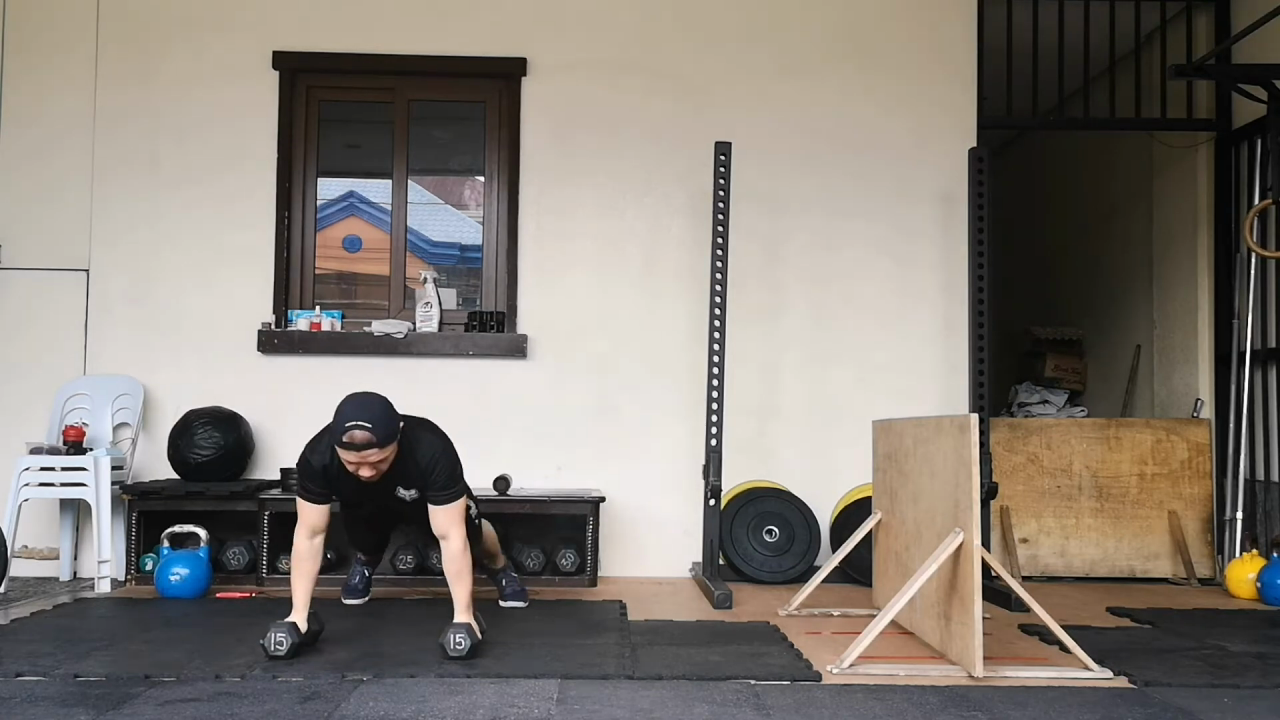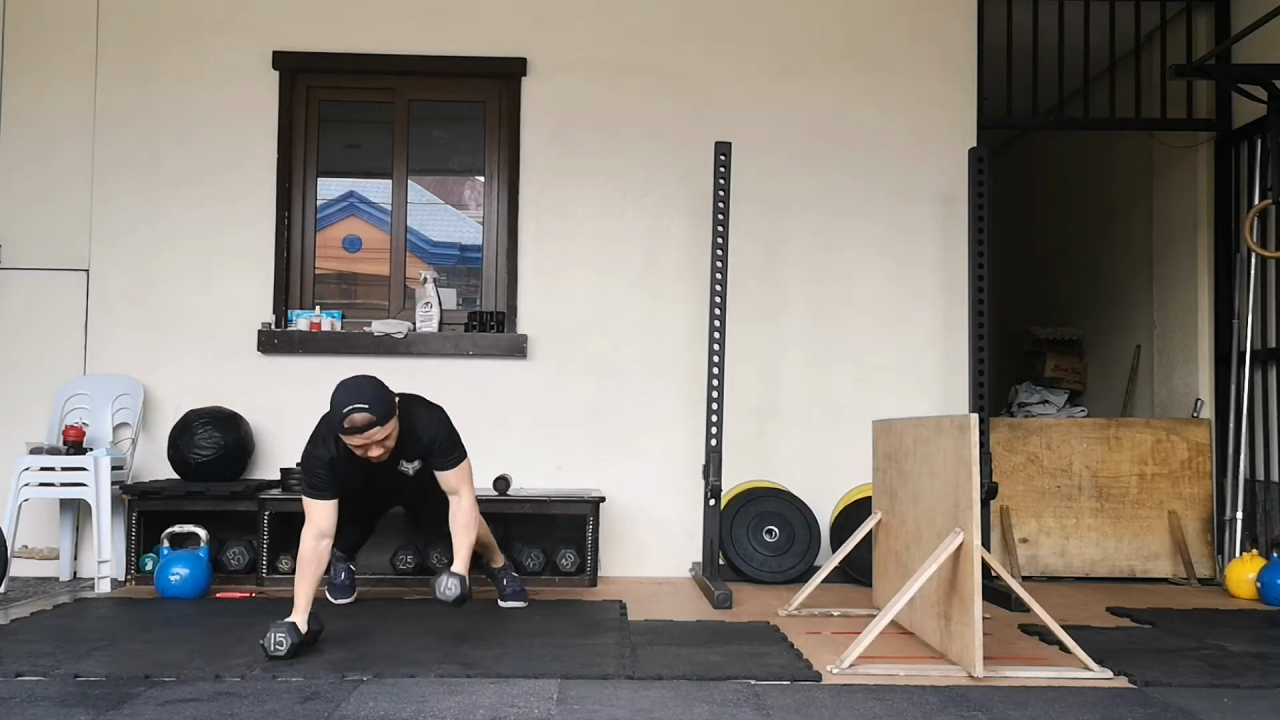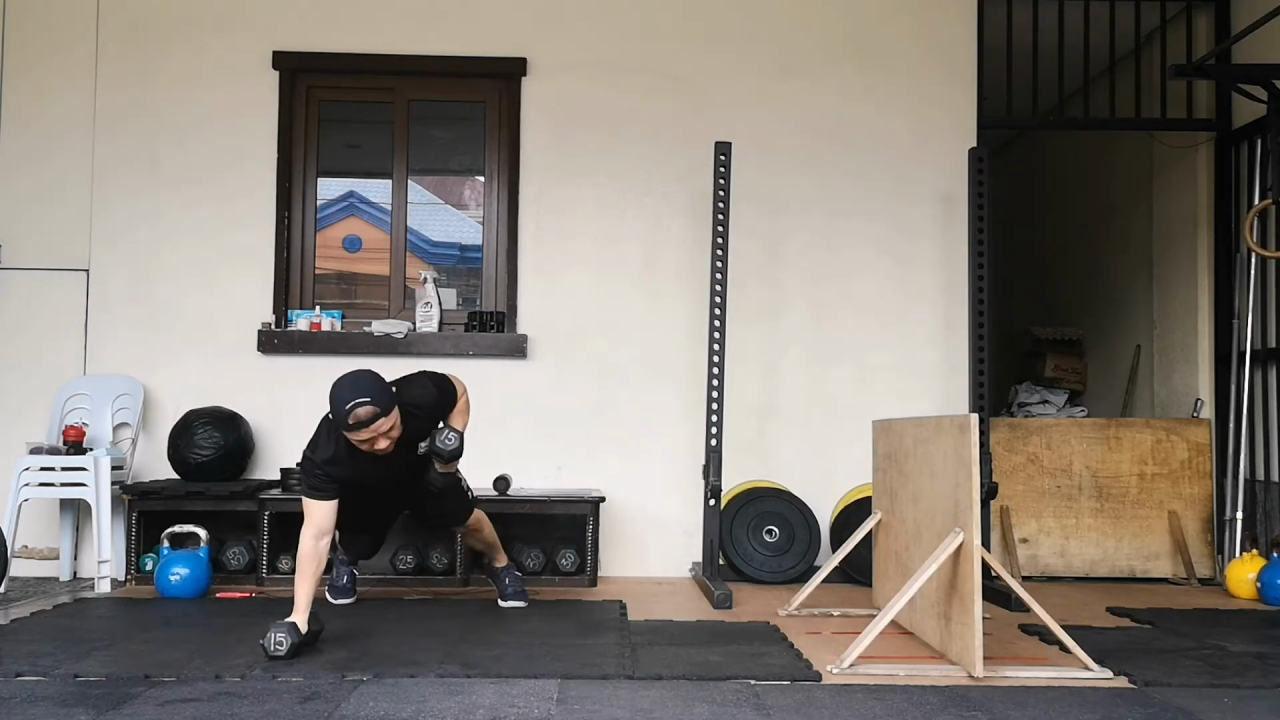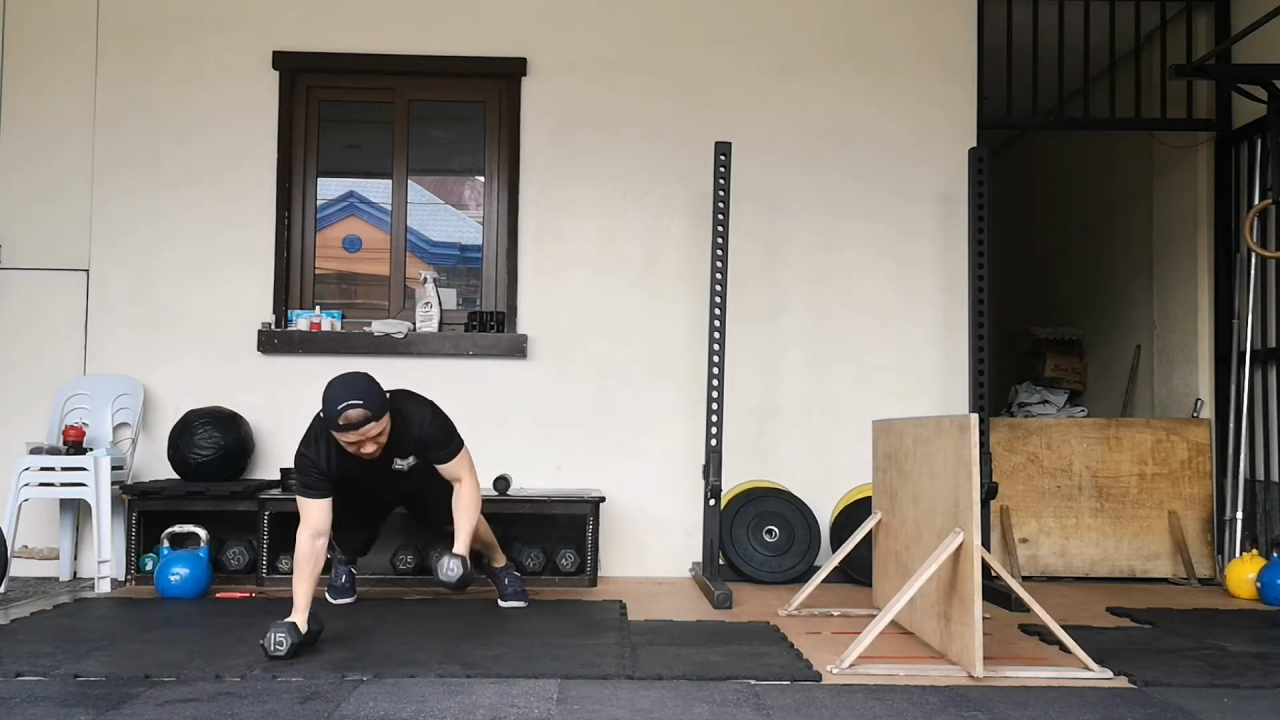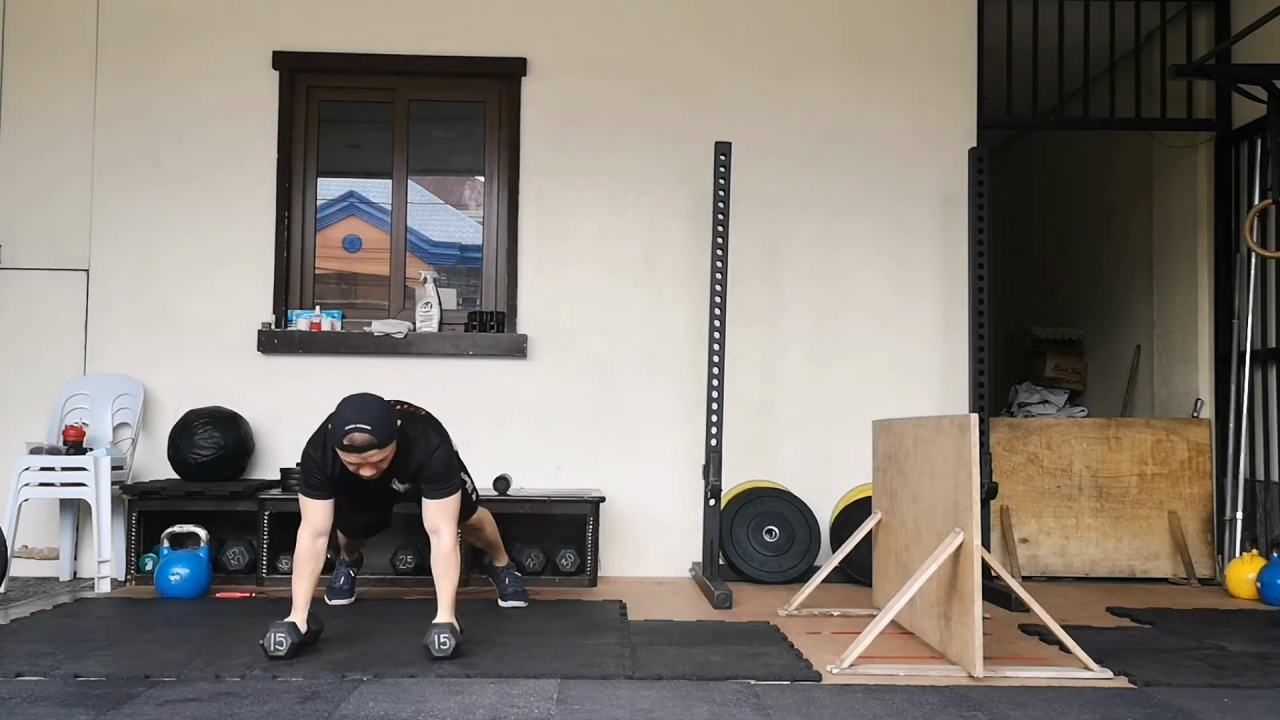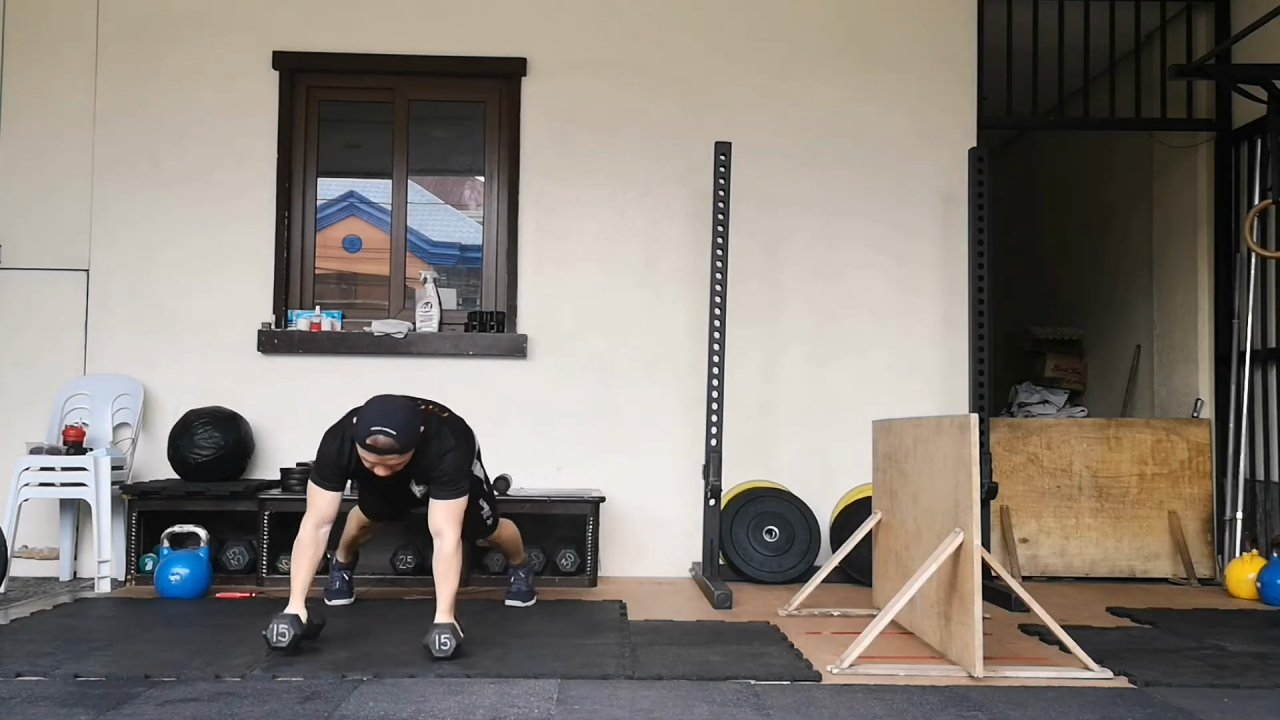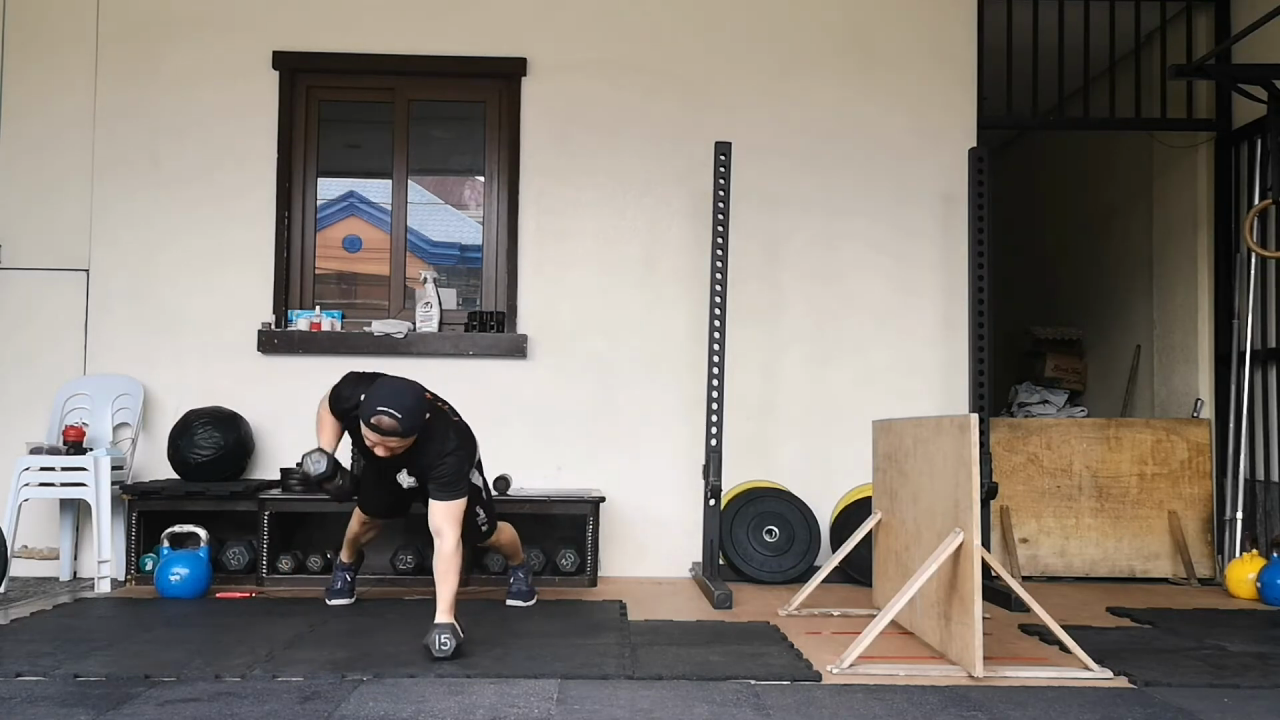
dt=0.3s
person 1, frame 1
left shoulder: (431, 451)
right shoulder: (318, 457)
left elbow: (450, 537)
right elbow: (310, 535)
left wrist: (463, 615)
right wrist: (299, 614)
left ankle: (499, 567)
right ankle: (365, 561)
person 1, frame 2
left shoulder: (427, 422)
right shoulder: (321, 452)
left elbow: (462, 494)
right elbow: (318, 535)
left wrist: (460, 568)
right wrist: (299, 616)
left hip: (419, 479)
left knee: (463, 520)
left ankle: (498, 566)
right ankle: (341, 559)
person 1, frame 3
left shoulder: (423, 394)
right shoulder: (322, 455)
left elbow: (460, 393)
right elbow: (317, 535)
left wrist: (453, 435)
right wrist: (299, 616)
left hip: (424, 473)
left knee: (466, 520)
left ankle: (501, 566)
right ankle: (344, 560)
person 1, frame 4
left shoulder: (421, 417)
right shoulder: (314, 451)
left elbow: (464, 480)
right elbow: (313, 535)
left wrist: (461, 549)
right wrist: (299, 615)
left hip: (419, 476)
left knee: (464, 515)
left ankle: (499, 565)
right ankle: (344, 561)
person 1, frame 5
left shoulder: (430, 446)
right shoulder: (319, 452)
left elbow: (441, 534)
right elbow: (314, 534)
left wrist: (445, 615)
right wrist: (298, 615)
left hip: (421, 472)
left knee: (468, 518)
left ankle: (501, 565)
right ankle: (348, 562)
person 1, frame 6
left shoulder: (447, 449)
right shoulder: (340, 441)
left elbow: (446, 536)
right elbow: (318, 521)
left wrist: (445, 615)
right wrist: (296, 603)
left hip: (453, 469)
left knee: (485, 529)
left ankle: (519, 566)
right ankle: (342, 563)
person 1, frame 7
left shoulder: (449, 448)
right shoulder: (354, 396)
left elbow: (445, 536)
right elbow: (329, 407)
left wrist: (445, 616)
left hip: (449, 463)
left knee: (484, 535)
right knee: (369, 515)
left ankle: (519, 566)
right ankle: (346, 563)
